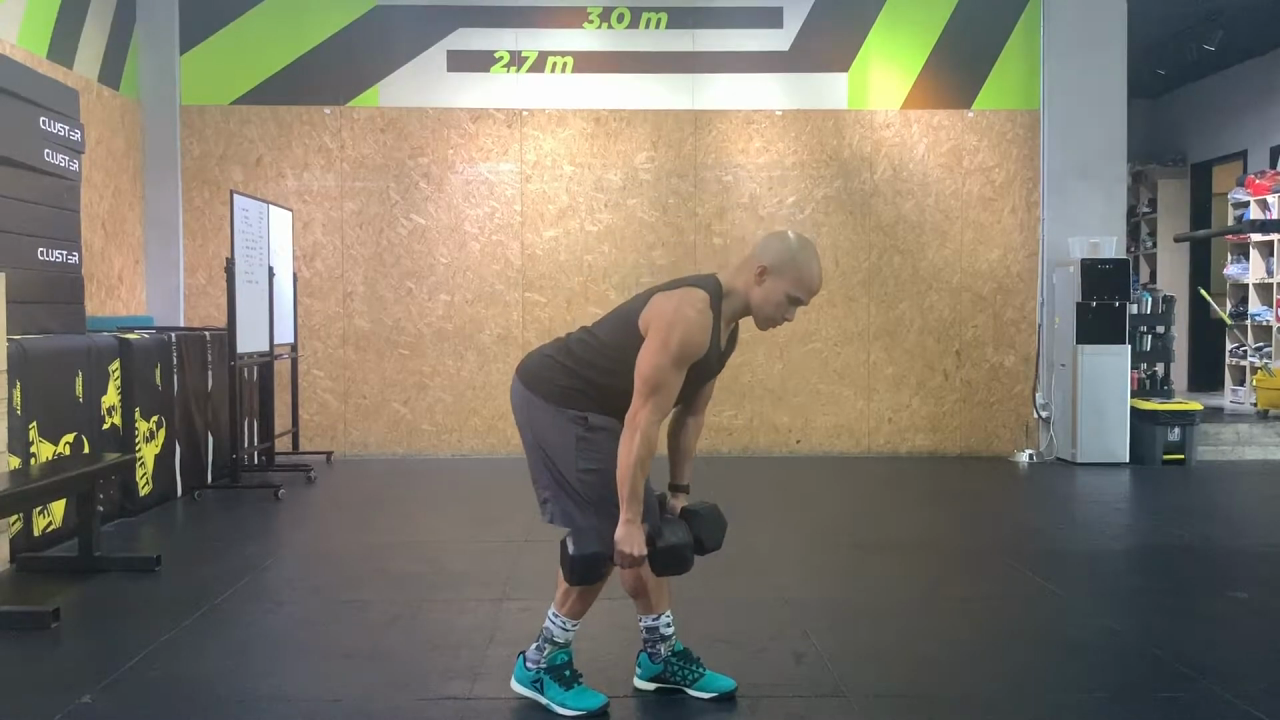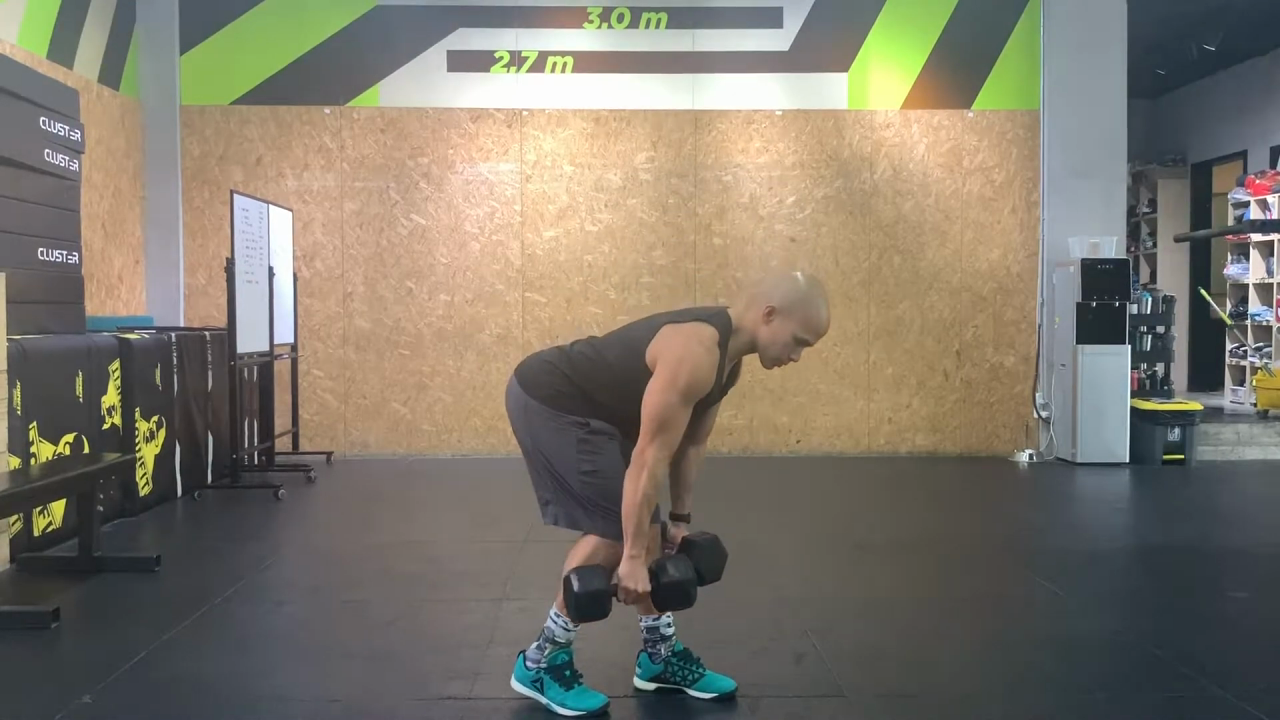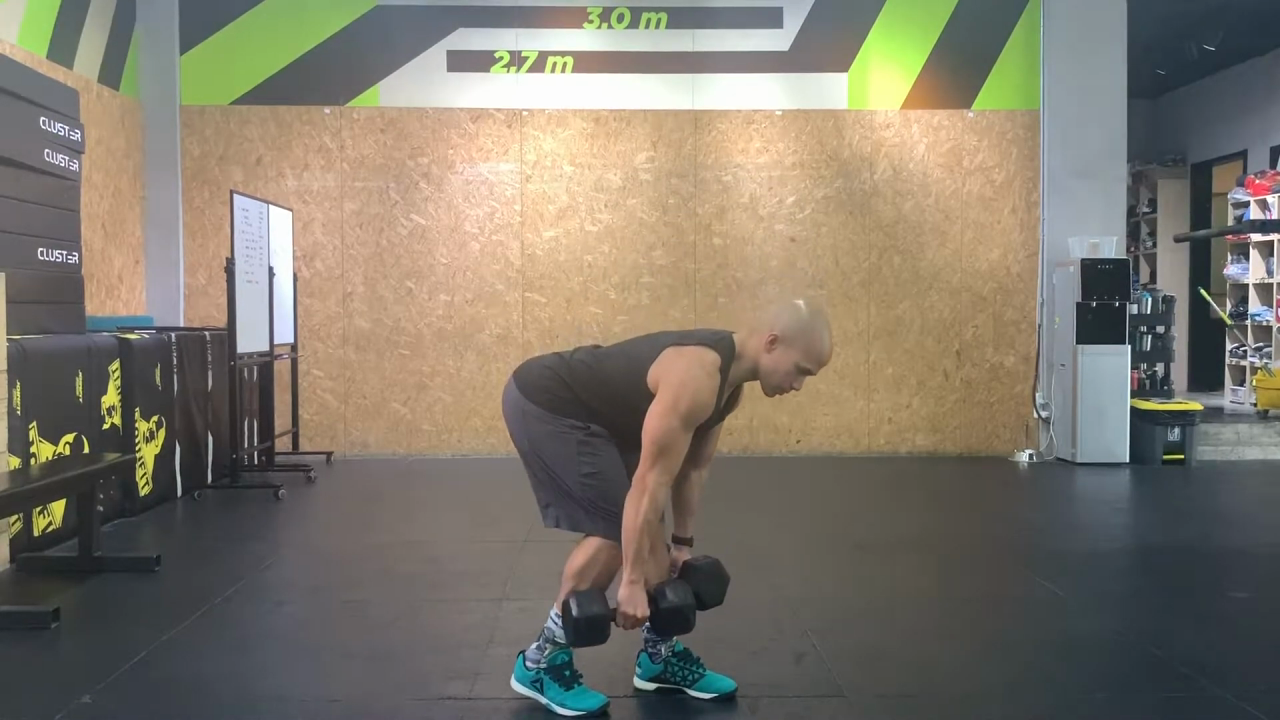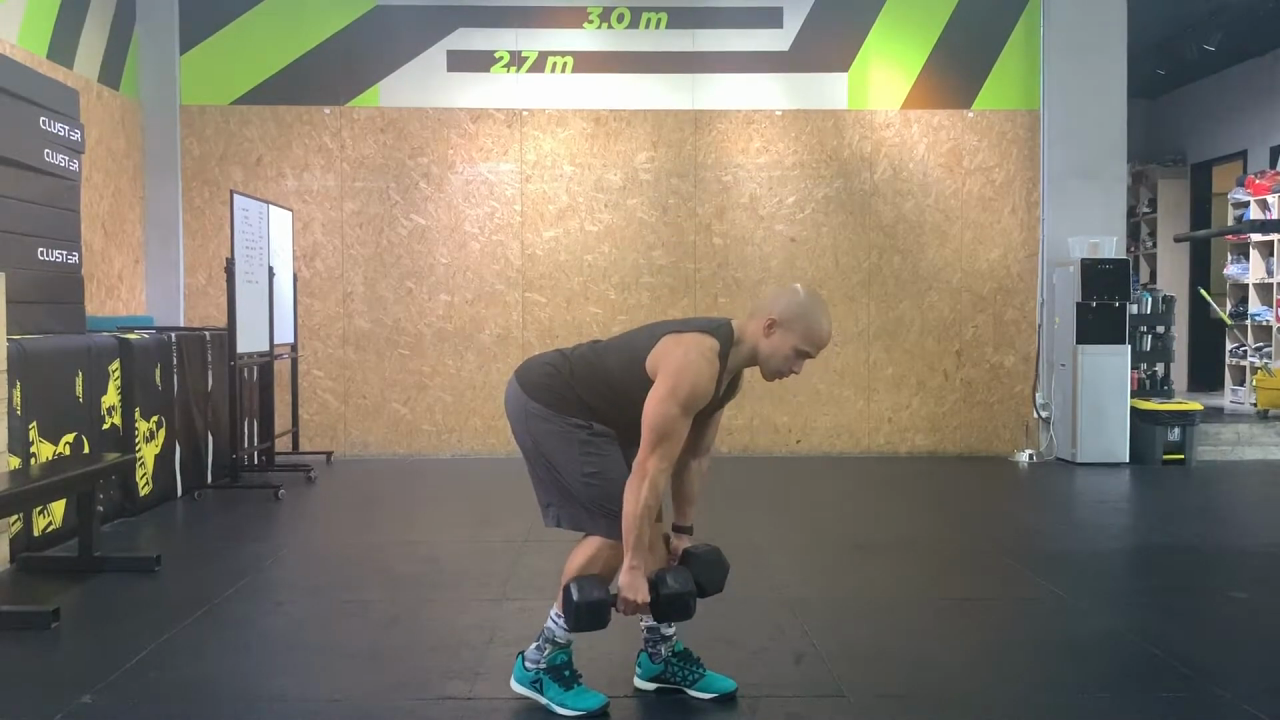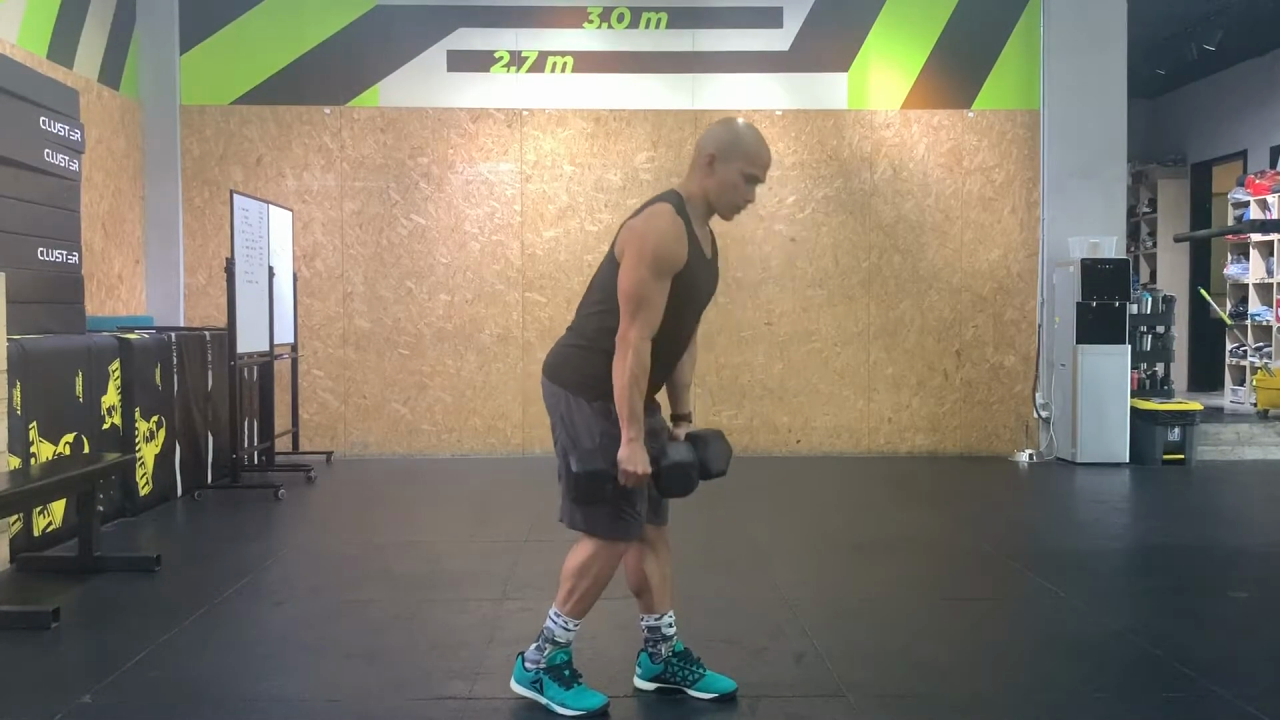
dt=0.5s
person 1, frame 1
left shoulder: (725, 325)
right shoulder: (688, 316)
left elbow: (690, 414)
right elbow: (643, 422)
left wrist: (680, 491)
right wrist: (628, 521)
left hip: (592, 405)
right hip: (553, 398)
left knee: (646, 531)
right knee: (606, 532)
left ankle: (661, 655)
right ankle: (540, 663)
person 1, frame 2
left shoulder: (727, 357)
right shoulder: (696, 352)
left elbow: (690, 444)
right elbow: (650, 457)
left wrist: (680, 520)
right wrist: (632, 559)
left hip: (590, 408)
right hip: (547, 401)
left knee: (644, 526)
right knee: (612, 529)
left ankle: (660, 655)
right ankle: (542, 662)
person 1, frame 3
left shoulder: (727, 378)
right shoulder: (697, 377)
left elbow: (694, 467)
right elbow: (651, 483)
left wrist: (683, 543)
right wrist: (632, 583)
left hip: (588, 412)
right hip: (544, 405)
left knee: (645, 527)
right knee: (614, 530)
left ankle: (661, 654)
right ankle: (543, 661)
person 1, frame 4
left shoulder: (728, 368)
right shoulder: (696, 363)
left elbow: (693, 456)
right elbow: (650, 469)
left wrist: (682, 533)
right wrist: (633, 569)
left hip: (591, 412)
right hip: (547, 404)
left knee: (647, 530)
right knee: (612, 531)
left ankle: (662, 656)
right ankle: (542, 663)
person 1, frame 5
left shoulder: (703, 237)
right shoulder: (661, 228)
left elbow: (682, 337)
right elbow: (632, 341)
left wrist: (681, 416)
right wrist: (631, 439)
left hip: (625, 391)
right hip: (586, 389)
left knee: (651, 523)
right knee: (612, 530)
left ankle: (661, 655)
right ankle: (540, 663)
